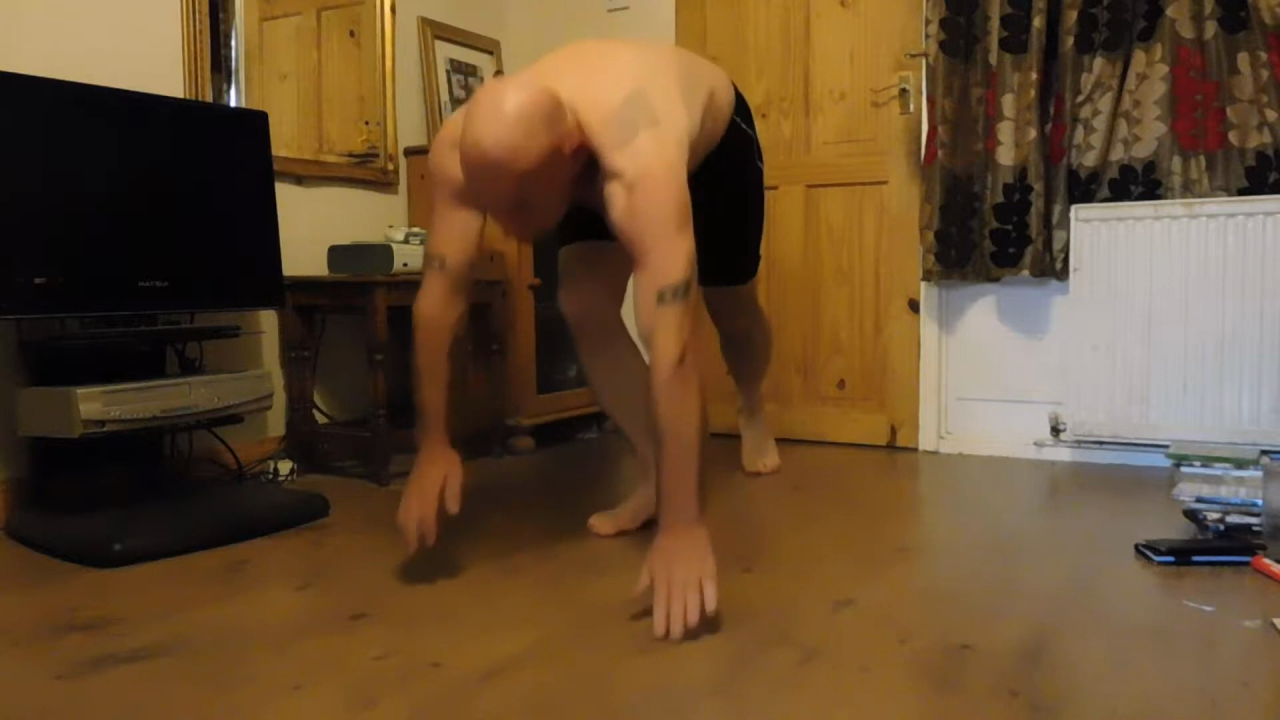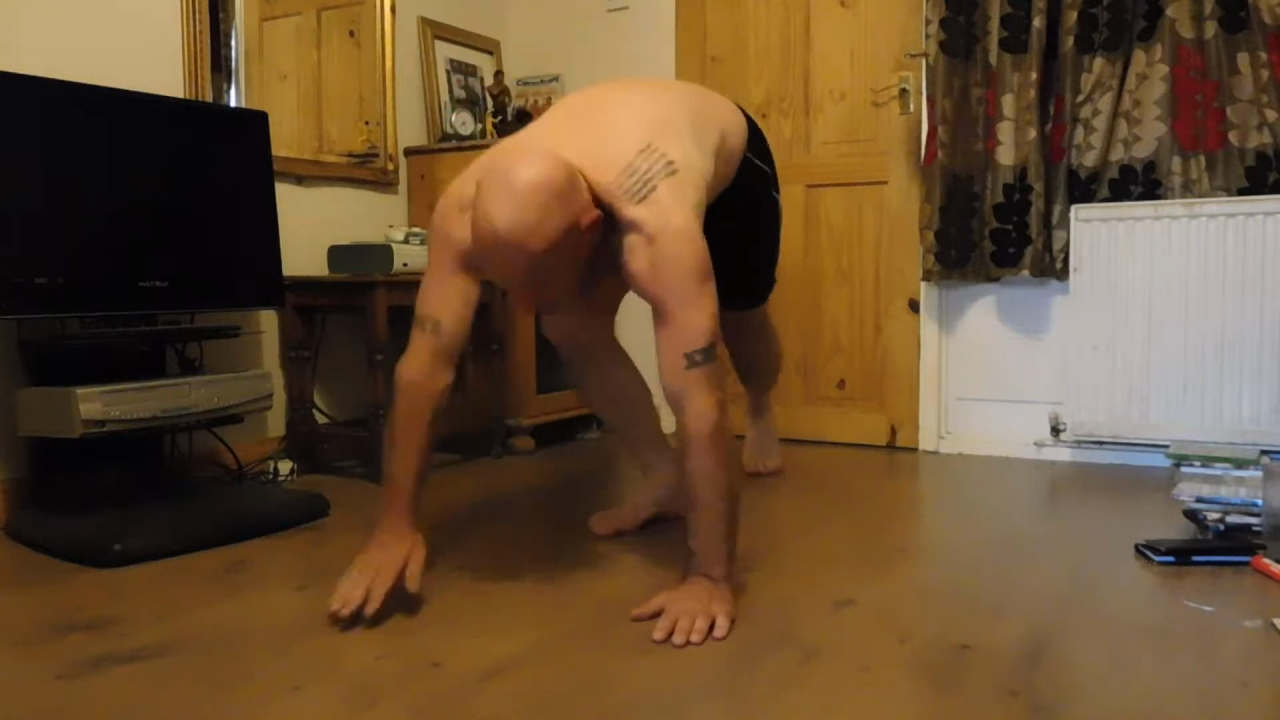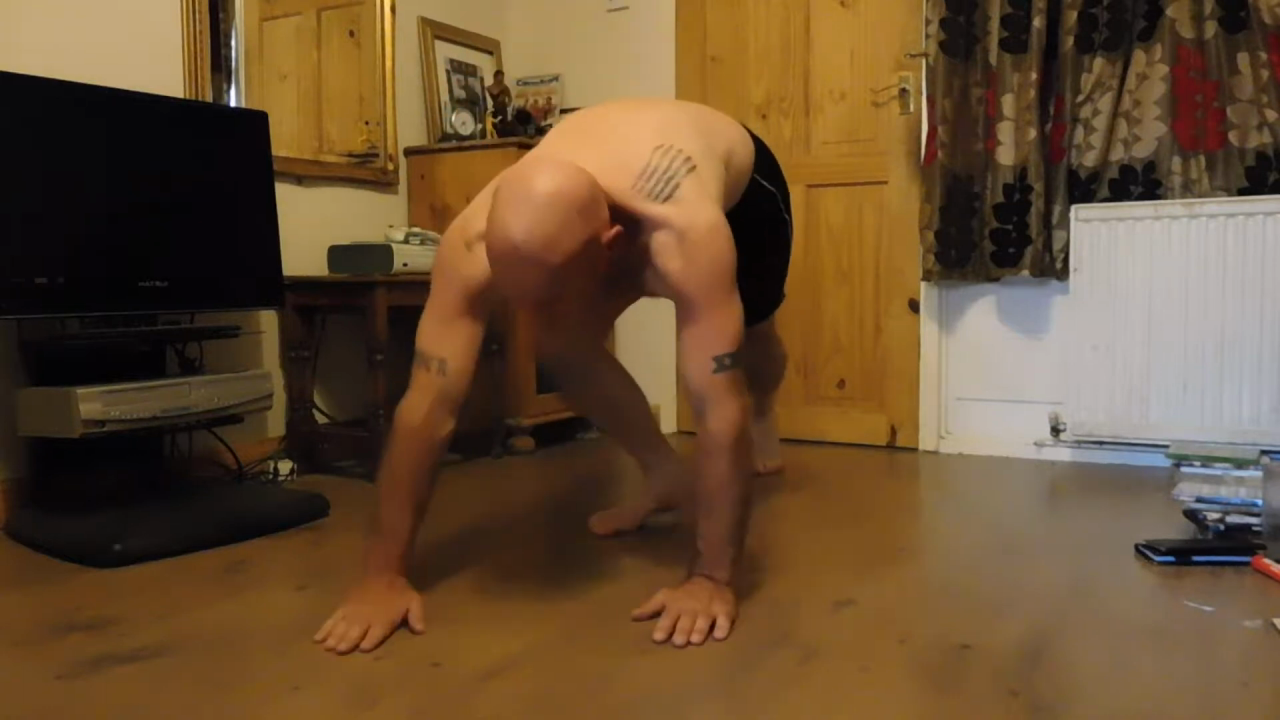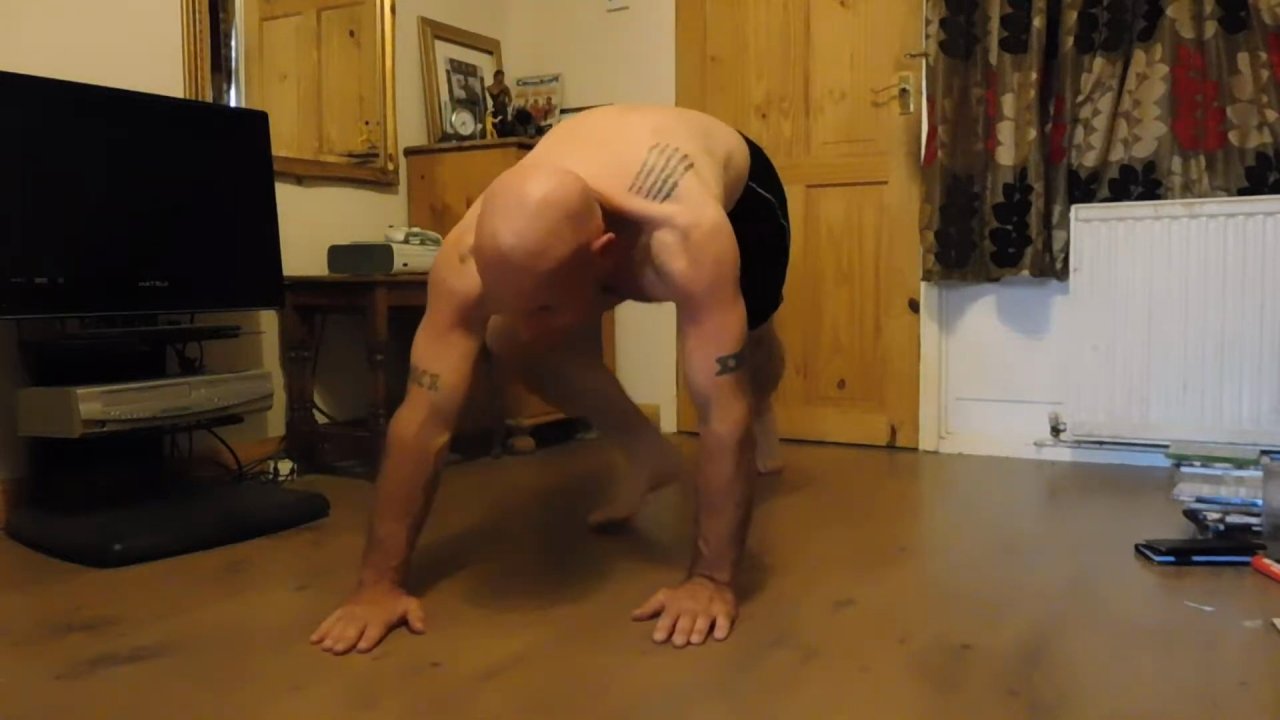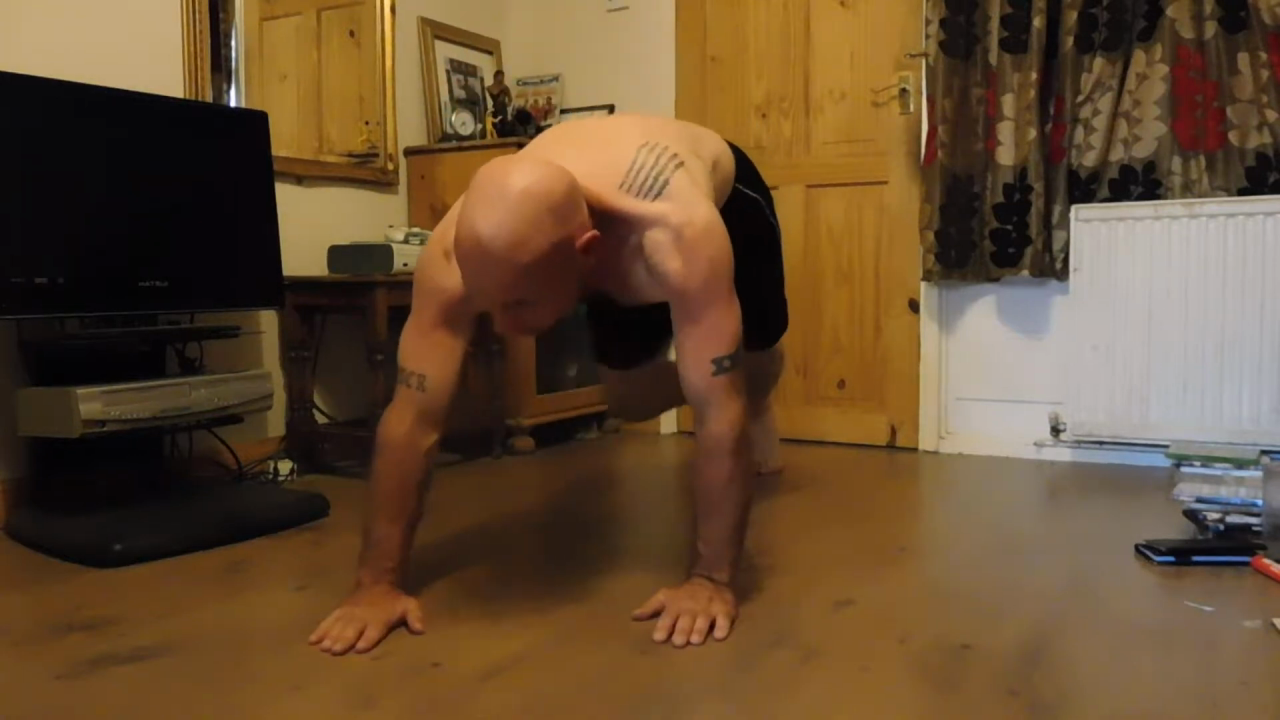
dt=0.3s
person 1, frame 1
left shoulder: (638, 170)
right shoulder: (465, 149)
left elbow: (671, 349)
right elbow: (440, 295)
left wrist: (684, 526)
right wrist: (433, 446)
left hip: (713, 132)
right hip: (598, 165)
left knee: (730, 303)
right knee: (583, 309)
left ankle: (753, 416)
right ankle: (655, 479)
person 1, frame 2
left shoulder: (655, 231)
right shoulder: (468, 209)
left elbow: (697, 405)
right elbow: (424, 367)
left wrist: (709, 577)
right wrist: (394, 527)
left hip: (731, 159)
left knee: (741, 321)
right knee: (571, 331)
left ankle: (761, 415)
right ankle: (665, 478)
person 1, frame 3
left shoulder: (682, 234)
right shoulder: (477, 243)
left elbow: (718, 411)
right elbow: (426, 409)
left wrist: (711, 578)
right wrist: (383, 572)
left hip: (739, 179)
right hip: (612, 179)
left knee: (748, 334)
right knee: (563, 349)
left ankle: (764, 418)
right ankle: (666, 475)
person 1, frame 4
left shoulder: (685, 233)
right shoulder: (473, 254)
left elbow: (724, 413)
right elbow: (422, 419)
left wrist: (712, 579)
right wrist: (379, 581)
left hip: (736, 186)
left knee: (751, 337)
right knee: (508, 345)
left ankle: (763, 417)
right ankle: (646, 451)
person 1, frame 5
left shoulder: (676, 233)
right shoulder: (460, 249)
left elbow: (721, 413)
right elbow: (412, 418)
left wrist: (711, 578)
right wrist: (376, 581)
left hip: (724, 193)
left knee: (755, 345)
right knee: (628, 399)
left ankle: (759, 414)
